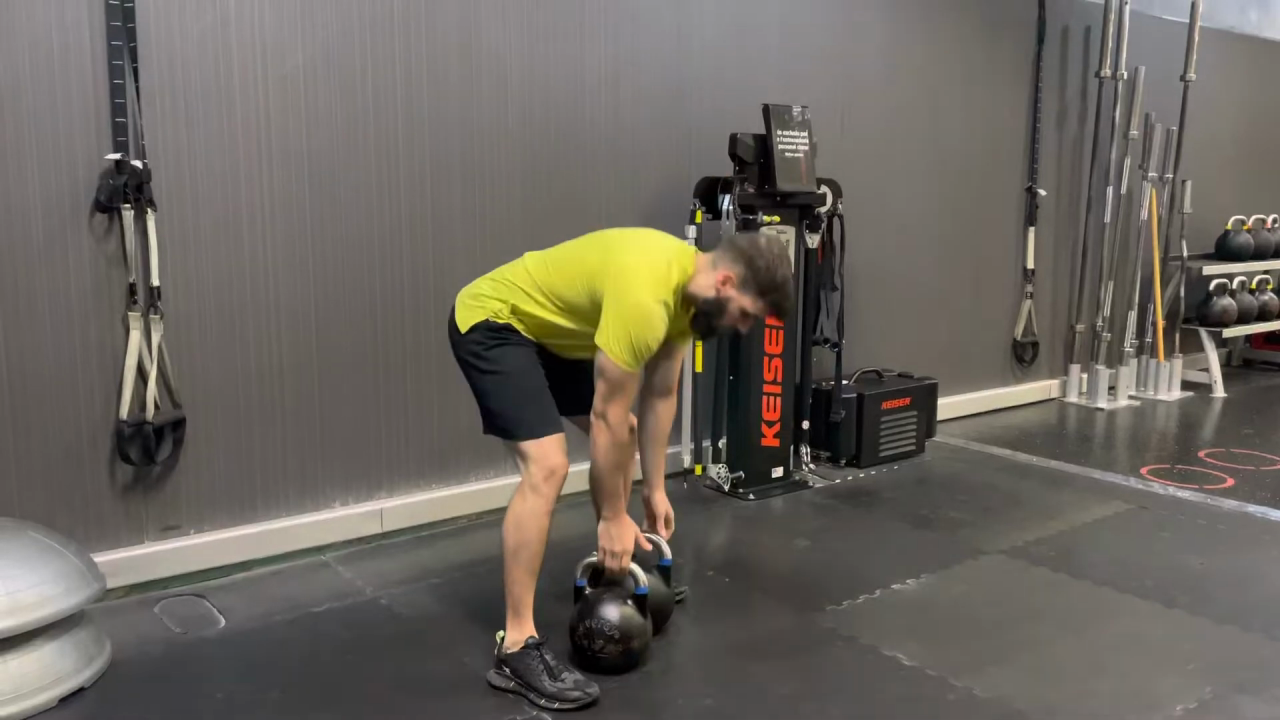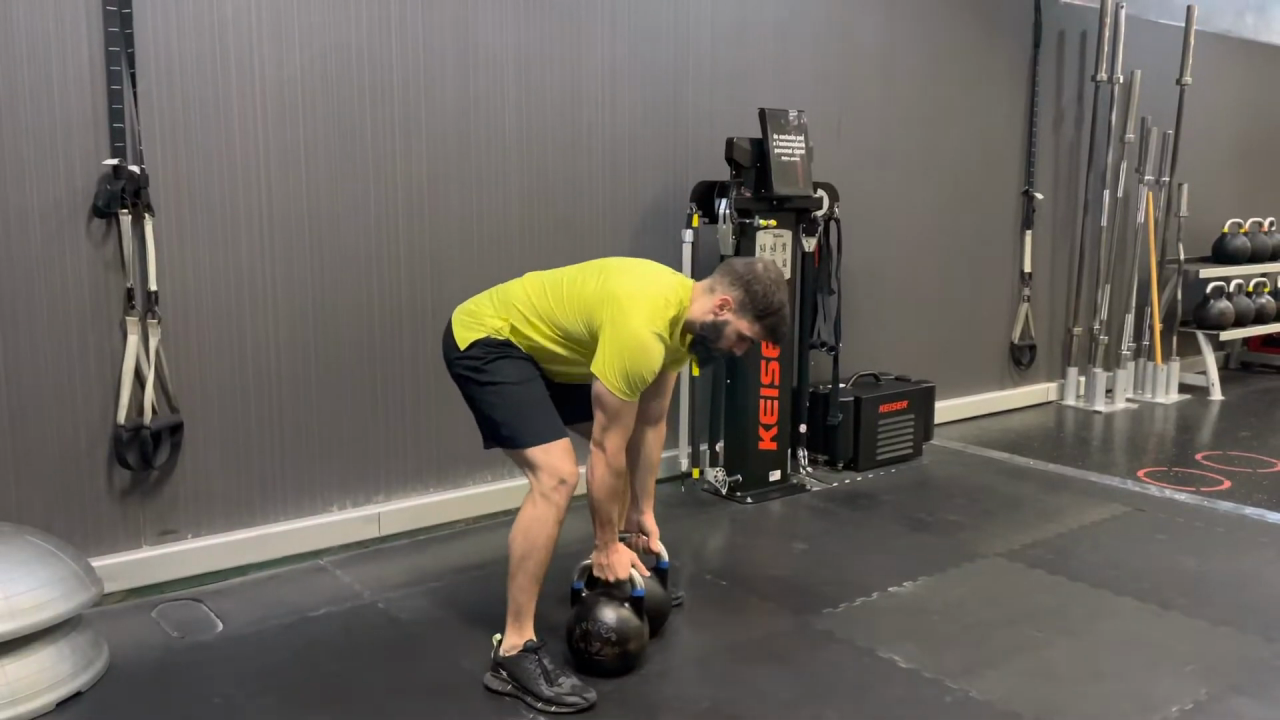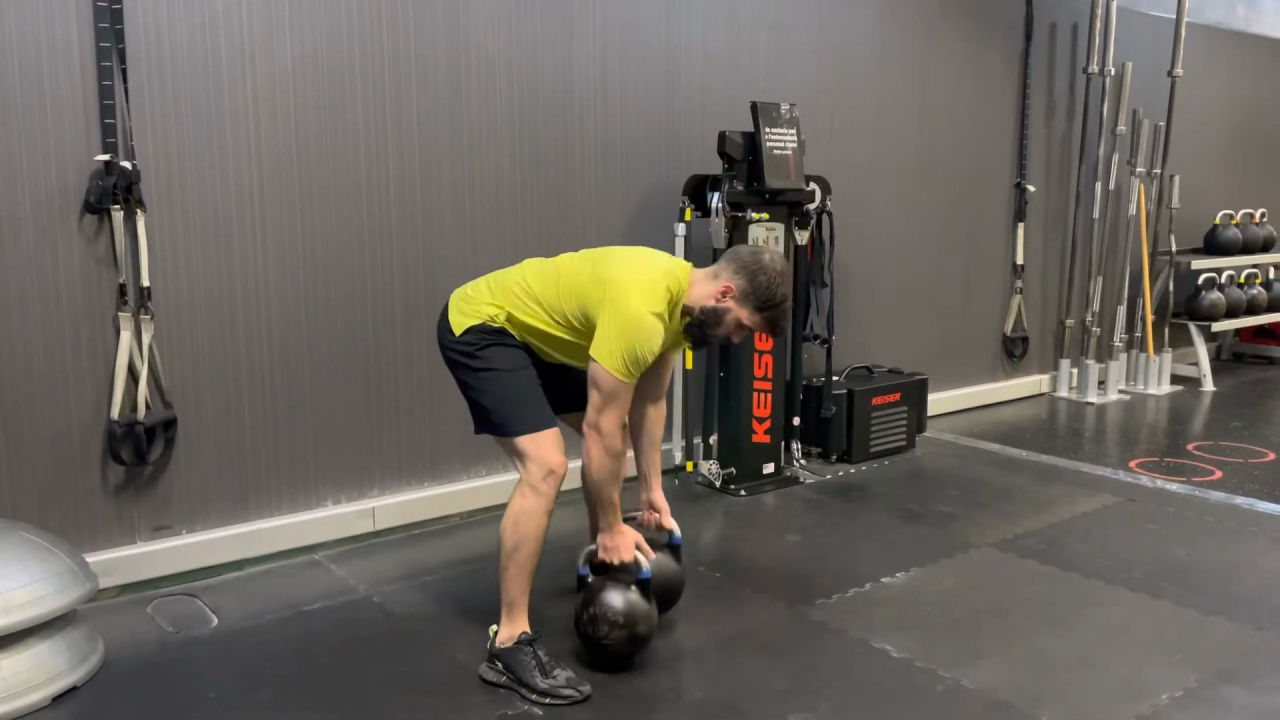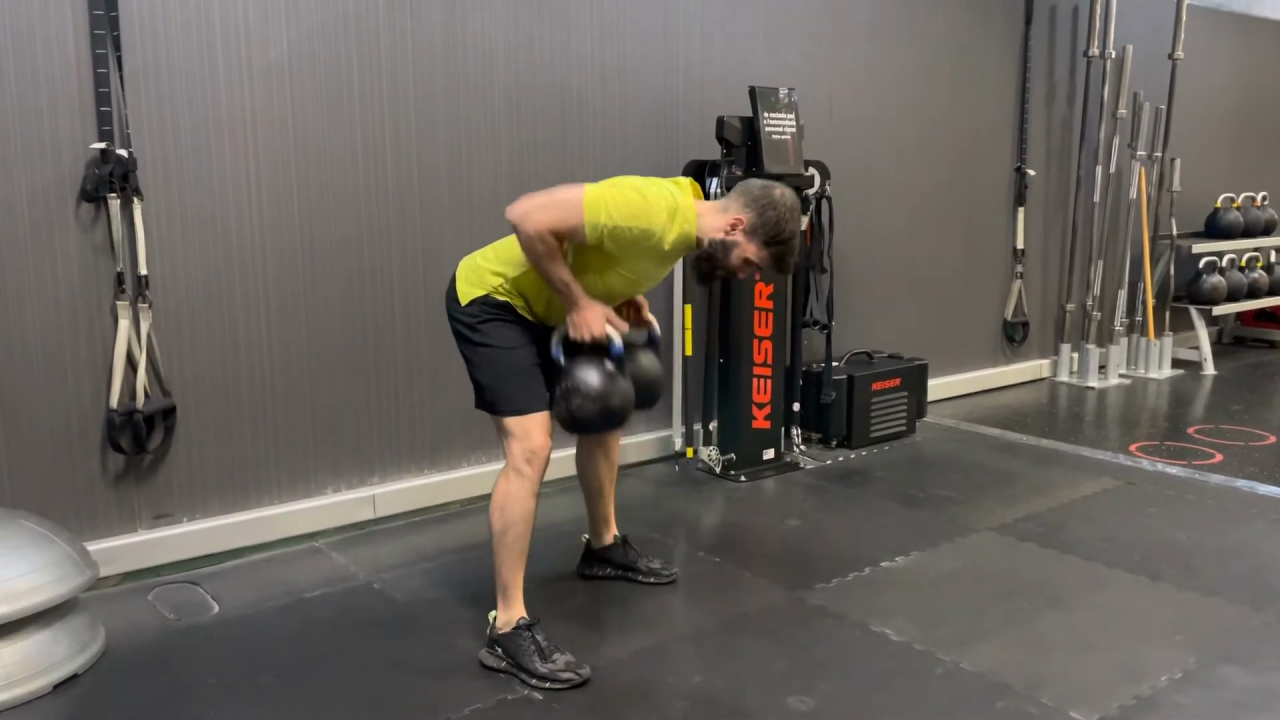
dt=1s
person 1, frame 1
left shoulder: (686, 285)
right shoulder: (643, 298)
left elbow: (661, 395)
right elbow: (607, 416)
left wrist: (656, 487)
right wrist: (613, 518)
left hip: (546, 329)
right hip: (492, 321)
left knee: (625, 435)
right knee: (548, 467)
left ankle: (615, 568)
right ankle: (517, 648)
person 1, frame 2
left shoulder: (681, 313)
right shoulder: (641, 329)
left elbow: (650, 423)
right elbow: (606, 449)
left wrist: (644, 510)
right wrist: (606, 546)
left hip: (537, 341)
right hip: (485, 339)
left knee: (621, 435)
right knee: (557, 476)
left ankle: (616, 574)
right ankle: (514, 652)
person 1, frame 3
left shoulder: (682, 295)
right shoulder: (639, 311)
left elbow: (650, 399)
right elbow: (596, 427)
left wrist: (652, 488)
right wrist: (611, 528)
left hip: (530, 328)
right hip: (480, 325)
left knee: (616, 434)
right knee: (546, 466)
left ankle: (606, 565)
right ankle: (509, 644)
person 1, frame 4
left shoulder: (686, 221)
right shoulder: (649, 210)
right elbow: (526, 215)
left wrist: (630, 304)
right wrist: (577, 304)
left hip: (539, 302)
right hip: (491, 297)
right knee: (532, 447)
left ankle: (603, 545)
right ankle: (508, 628)
